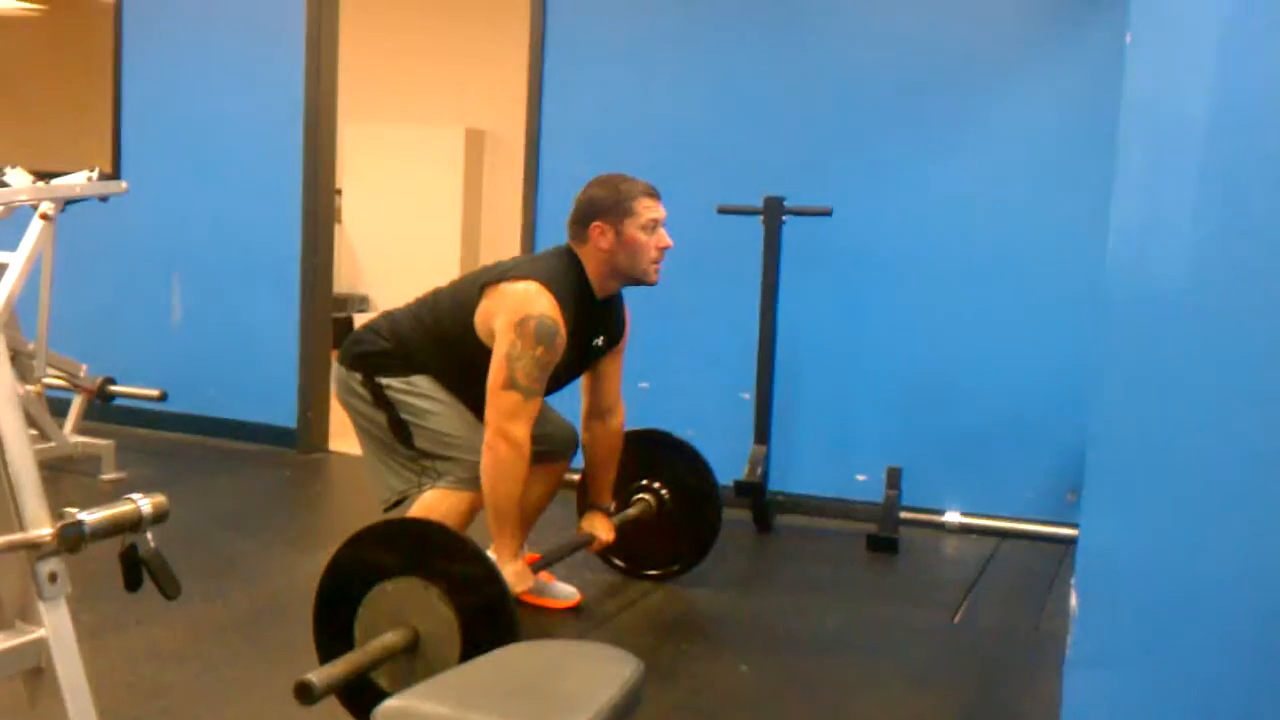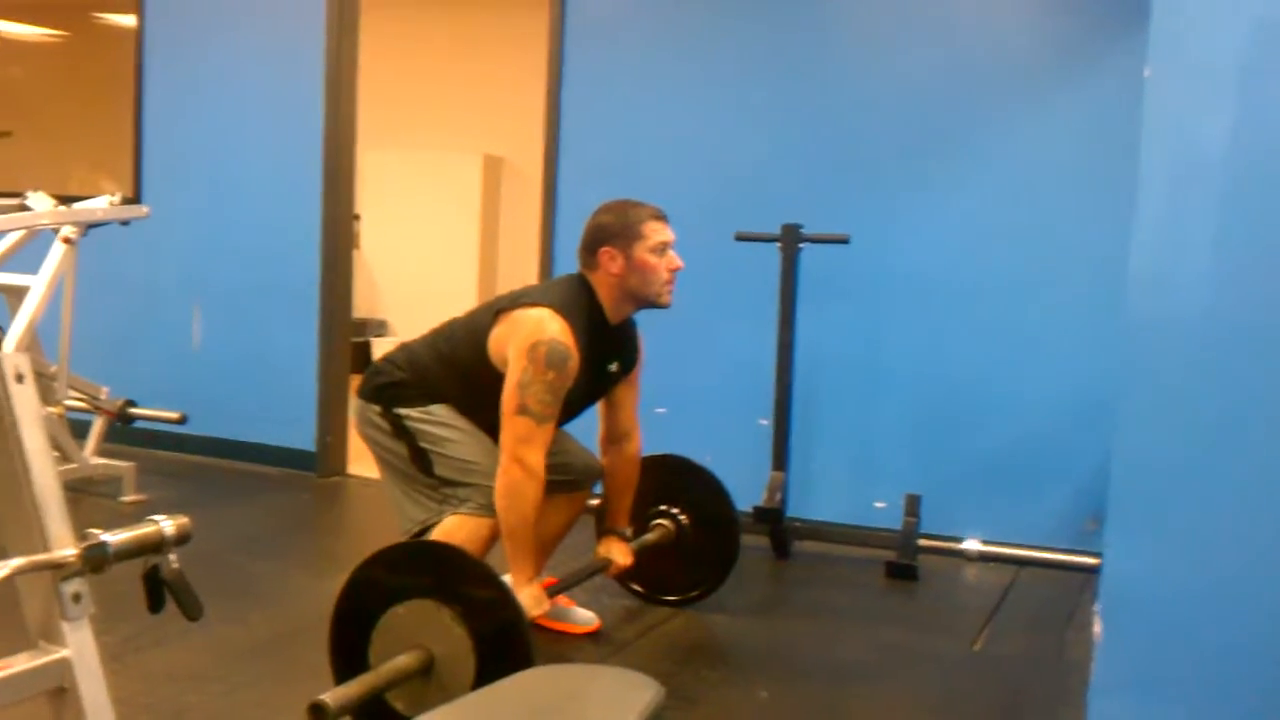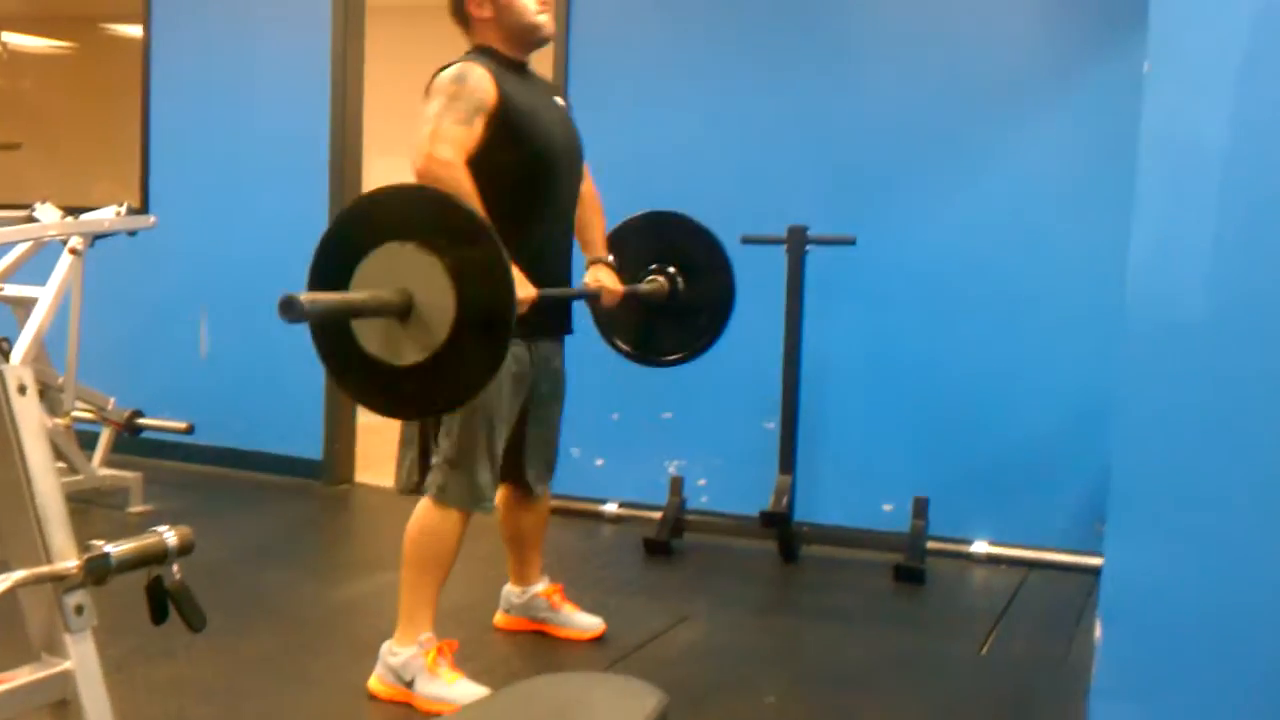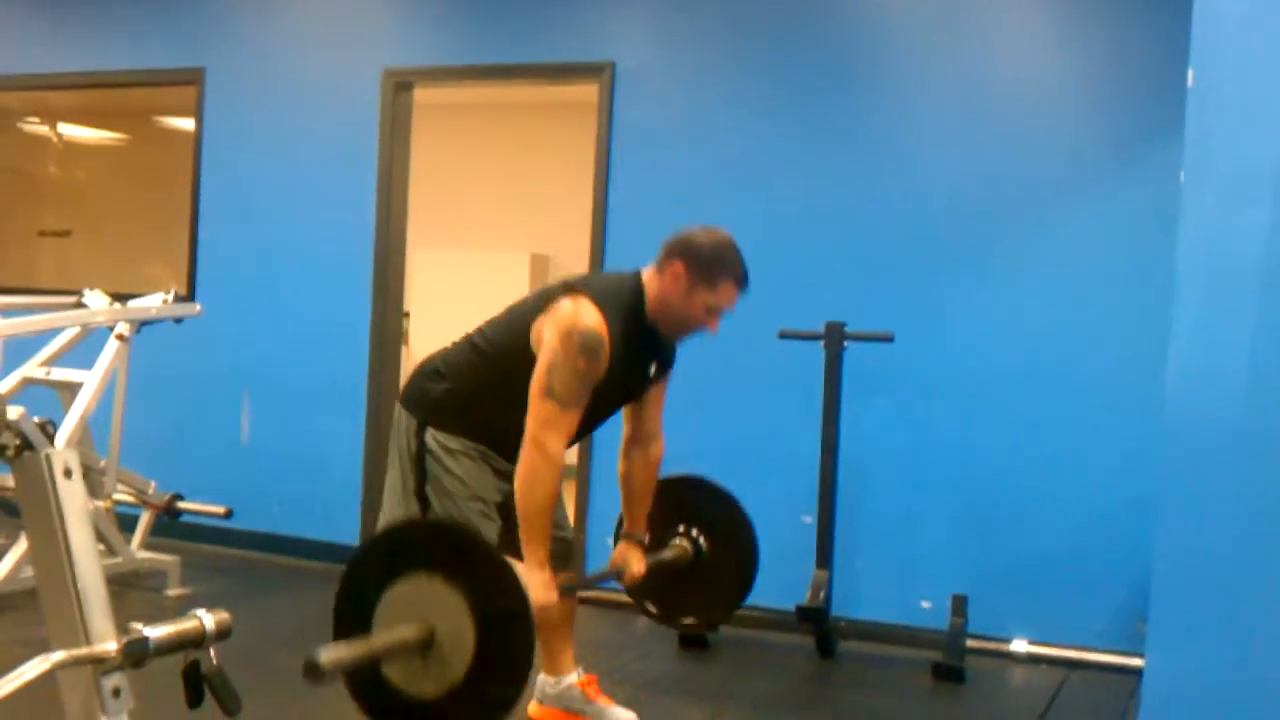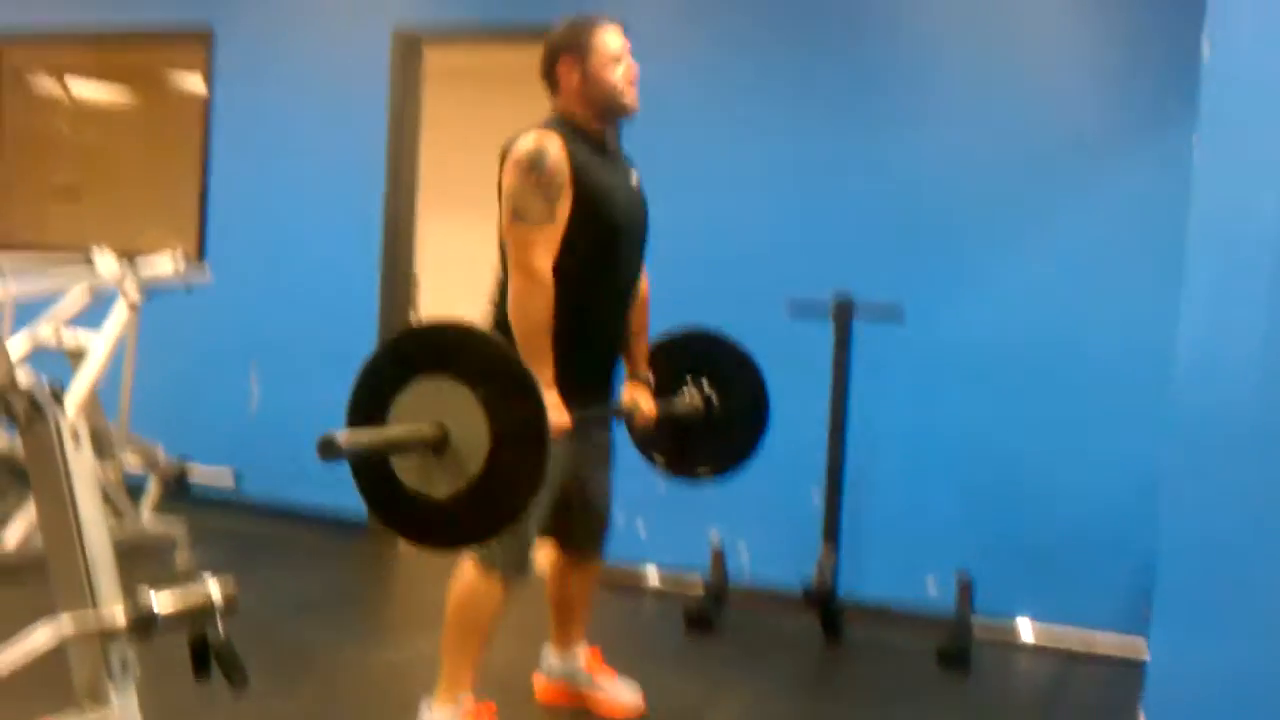
dt=1s
person 1, frame 1
left shoulder: (610, 310)
right shoulder: (538, 308)
left elbow: (605, 414)
right elbow: (504, 438)
left wrist: (600, 507)
right wrist: (507, 556)
left hip: (451, 371)
right hip: (384, 367)
left knee: (557, 442)
right knee: (466, 471)
left ankle: (507, 569)
person 1, frame 2
left shoulder: (623, 337)
right shoulder: (550, 334)
left elbow: (621, 440)
right elbow: (520, 464)
left wrist: (616, 531)
right wrist: (520, 580)
left hip: (468, 403)
right hip: (403, 401)
left knee: (579, 472)
right knee: (484, 499)
left ankle: (528, 594)
person 1, frame 3
left shoulder: (542, 89)
right shoulder: (470, 79)
left elbow: (576, 179)
right elbow: (436, 161)
left wrist: (599, 260)
left hip: (542, 311)
left knee: (532, 469)
right knee: (458, 479)
left ankle: (527, 594)
right ankle: (406, 655)
person 1, frame 4
left shoulder: (658, 343)
right shoulder: (589, 323)
left elbow: (644, 445)
right elbow: (543, 447)
left wrist: (634, 538)
right wrist: (531, 569)
left hip: (503, 427)
right hip: (446, 422)
left knee: (559, 552)
person 1, frame 5
left shoulder: (618, 164)
right shoulder: (542, 154)
left elbow: (632, 279)
right elbow: (532, 271)
left wrist: (640, 378)
right wrist: (540, 390)
left hip: (591, 393)
right hip: (538, 399)
left knee: (584, 544)
right knee: (499, 553)
left ankle: (567, 663)
